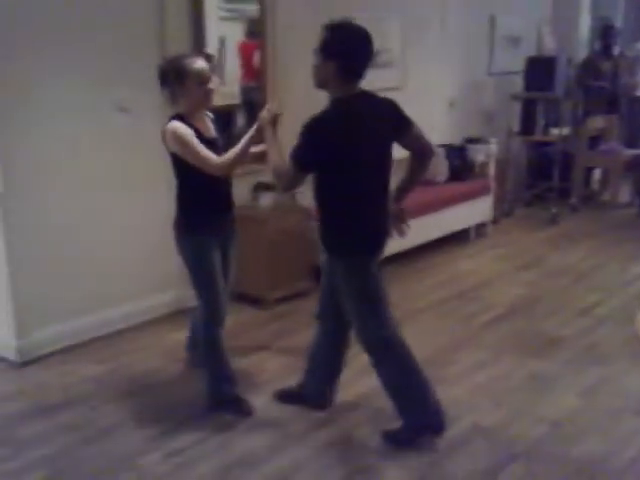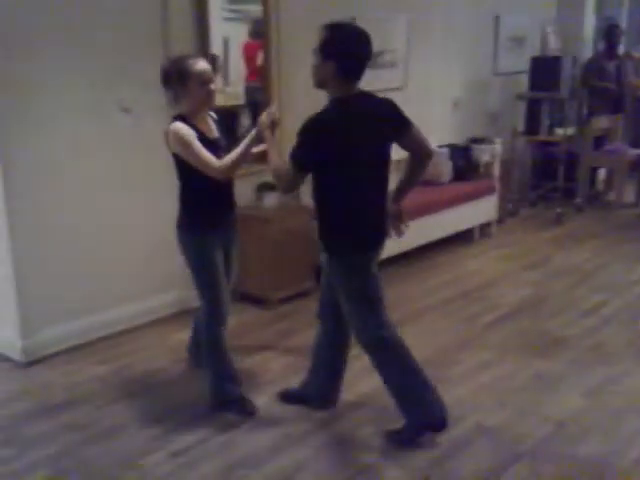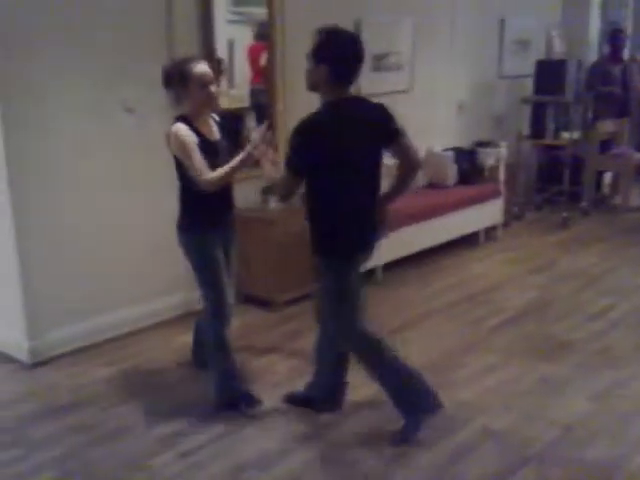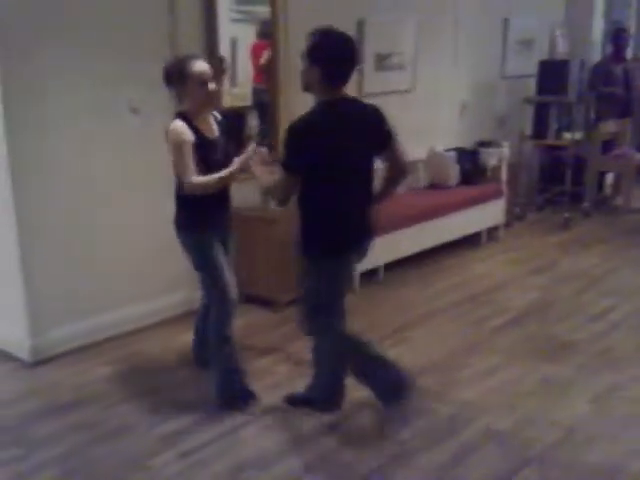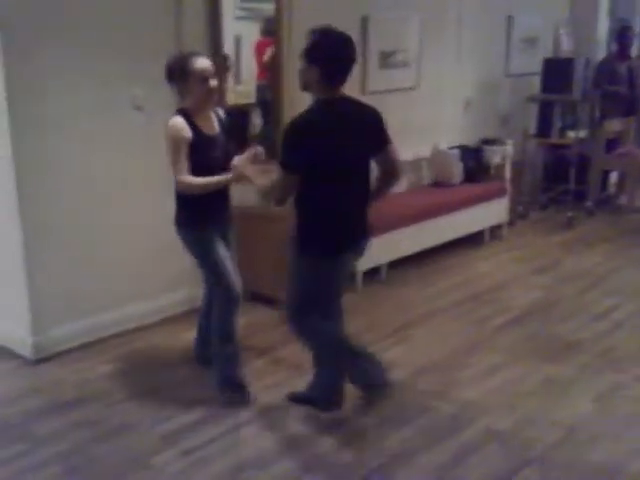
dt=0.1s
person 1, frame 1
left shoulder: (324, 125)
right shoulder: (382, 108)
left elbow: (286, 180)
right elbow: (424, 152)
left wrist: (269, 134)
right wrist: (396, 199)
left hip: (348, 241)
right hip: (366, 230)
left knee: (376, 333)
right knee: (332, 315)
left ankle: (423, 418)
right ankle: (315, 389)
person 1, frame 2
left shoulder: (321, 125)
right shoulder: (383, 109)
left elbow: (287, 183)
right elbow: (423, 154)
left wrist: (270, 140)
right wrist: (396, 198)
left hip: (346, 239)
right hip: (370, 229)
left knee: (372, 329)
right knee: (332, 313)
left ankle: (425, 411)
right ankle: (319, 389)
person 1, frame 3
left shoulder: (312, 129)
right shoulder: (375, 114)
left elbow: (284, 191)
right elbow: (412, 162)
right wrist: (381, 203)
left hip: (334, 241)
right hip: (360, 233)
left knee: (346, 330)
right knee: (332, 317)
left ankle: (417, 400)
right ankle: (324, 391)
person 1, frame 4
left shoulder: (306, 128)
right shoulder: (370, 116)
left elbow: (282, 194)
right elbow: (400, 168)
left wrist: (261, 170)
left hip: (323, 240)
right hip: (356, 234)
left knee: (320, 321)
right knee: (327, 313)
left ankle: (390, 381)
right ankle: (324, 391)
person 1, frame 5
left shoulder: (303, 127)
right shoulder: (366, 116)
left elbow: (280, 195)
right elbow: (391, 171)
left wrist: (250, 175)
left hip: (319, 239)
right hip: (354, 233)
left knee: (301, 315)
right knee: (325, 311)
left ankle: (367, 373)
right ankle: (326, 390)
person 2, frame 1
left shoulder: (208, 119)
right shoulder: (175, 130)
right elbow: (218, 166)
left wrist: (254, 152)
right wrist: (256, 129)
left hip: (222, 224)
right hip: (195, 230)
left knee: (216, 303)
right knee: (214, 308)
left ankle: (198, 348)
right ankle: (222, 392)
person 2, frame 2
left shoulder: (211, 120)
right shoulder: (179, 131)
right elbow: (217, 171)
left wrist: (254, 149)
right wrist: (253, 136)
left hip: (224, 224)
right hip: (198, 230)
left knee: (216, 301)
right knee: (217, 308)
left ankle: (199, 350)
right ankle: (225, 392)
person 2, frame 3
left shoulder: (214, 121)
right shoulder: (180, 132)
right elbow: (206, 181)
left wrist: (251, 155)
right wrist: (248, 152)
left hip: (223, 224)
right hip: (198, 230)
left knee: (217, 301)
right knee: (221, 306)
left ankle: (202, 353)
right ankle: (230, 390)
person 2, frame 4
left shoulder: (215, 118)
right shoulder: (179, 129)
right elbow: (191, 184)
left wrist: (244, 160)
right wrist: (236, 169)
left hip: (220, 221)
right hip: (195, 227)
left knee: (215, 292)
right knee: (225, 297)
left ankle: (203, 351)
right ankle: (231, 386)
person 2, frame 5
left shoulder: (219, 115)
right shoulder: (178, 125)
right elbow: (183, 182)
left wrist: (243, 161)
right wrist: (230, 177)
left hip: (220, 217)
right hip: (195, 223)
left knee: (217, 287)
right knee: (230, 290)
left ankle: (206, 349)
right ankle: (229, 377)
person 3, frame 1
left shoulder: (619, 60)
right shoulder: (592, 59)
left elbow: (622, 83)
right elbow: (580, 81)
right wrist: (601, 85)
left hip: (612, 112)
right hip: (594, 111)
right knee: (591, 147)
right ankle: (583, 190)
person 3, frame 2
left shoulder: (623, 61)
right shoulder: (596, 60)
left elbow: (626, 85)
right elbow: (585, 81)
right wrist: (606, 86)
left hip: (617, 109)
right hip: (598, 109)
person 3, frame 3
left shoulder: (628, 65)
right shoulder: (600, 64)
left elbow: (631, 88)
right elbow: (590, 86)
right wrist: (611, 91)
left hip: (622, 114)
right hip: (603, 114)
person 3, frame 4
left shoulder: (629, 66)
right shoulder: (603, 64)
left elbow: (631, 90)
right elbow: (593, 87)
right wrist: (613, 92)
left hip: (625, 116)
right hip: (606, 117)
right knee: (604, 154)
left ankle: (617, 192)
right ankle: (598, 192)
person 3, frame 5
right shoulder: (608, 62)
right elbow: (598, 85)
right wrist: (617, 90)
right hip: (611, 115)
right knee: (608, 152)
right ankle: (602, 190)
person 4, frame 1
left shoulder: (242, 45)
right shoulder: (257, 45)
right elbow: (256, 64)
left hip: (245, 85)
right hip: (256, 85)
left knee: (249, 119)
right knee: (258, 119)
person 4, frame 2
left shoulder: (246, 45)
right shoulder: (261, 45)
right elbow: (259, 63)
left hip: (248, 86)
right hip: (259, 86)
left knee: (254, 119)
person 4, frame 3
left shoulder: (251, 48)
right shoulder: (266, 47)
right elbow: (263, 64)
left hip: (254, 88)
right hip: (264, 88)
left knee: (259, 120)
right knee: (267, 121)
person 4, frame 4
left shoulder: (254, 45)
right shoulder: (268, 45)
right elbow: (263, 62)
left hip: (256, 87)
right hip: (266, 87)
left knee: (262, 121)
right knee: (267, 122)
person 4, frame 5
left shoulder: (258, 43)
right shoulder: (272, 43)
right elbow: (266, 60)
left hip: (260, 84)
right hip: (269, 85)
left knee: (266, 120)
right knee: (271, 120)
right ankle: (268, 149)
